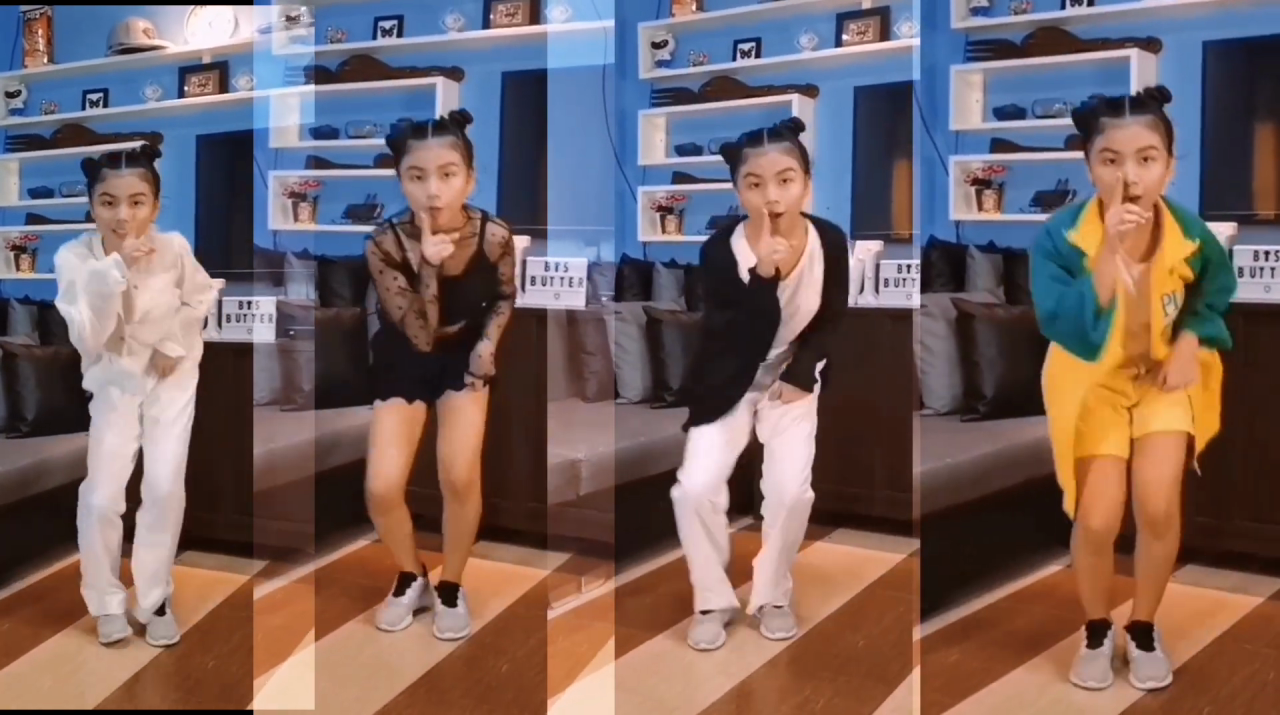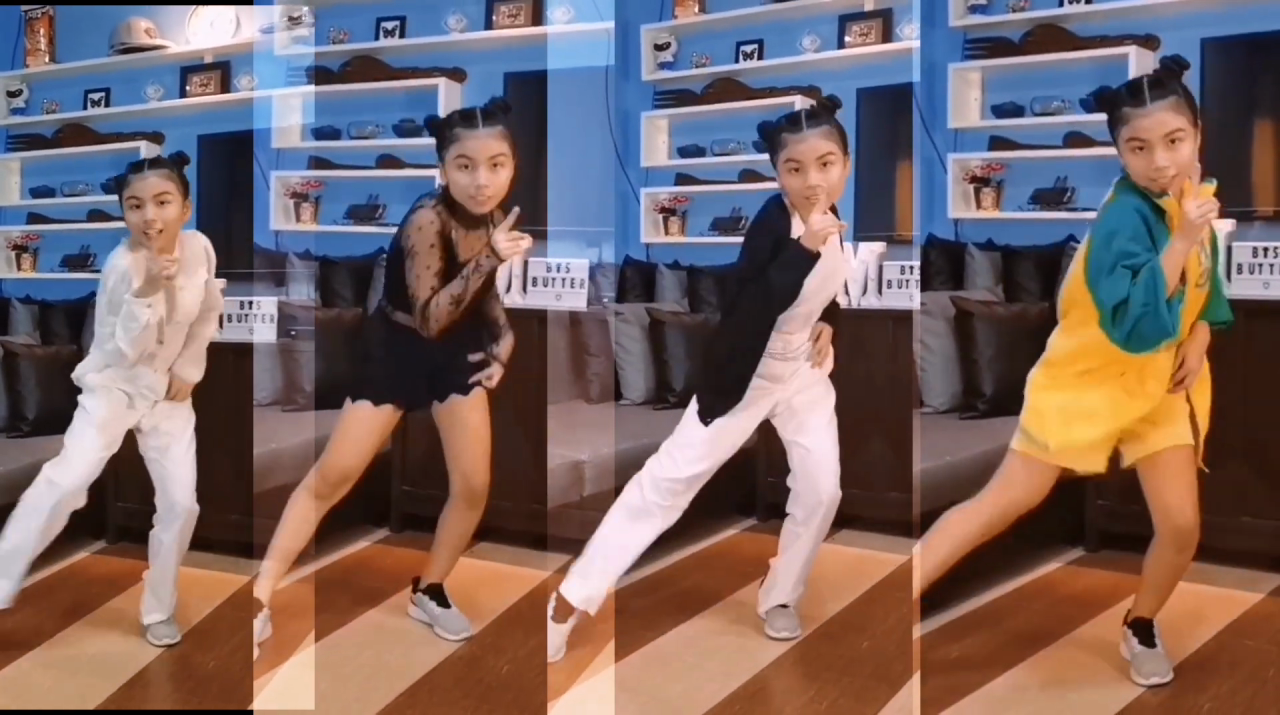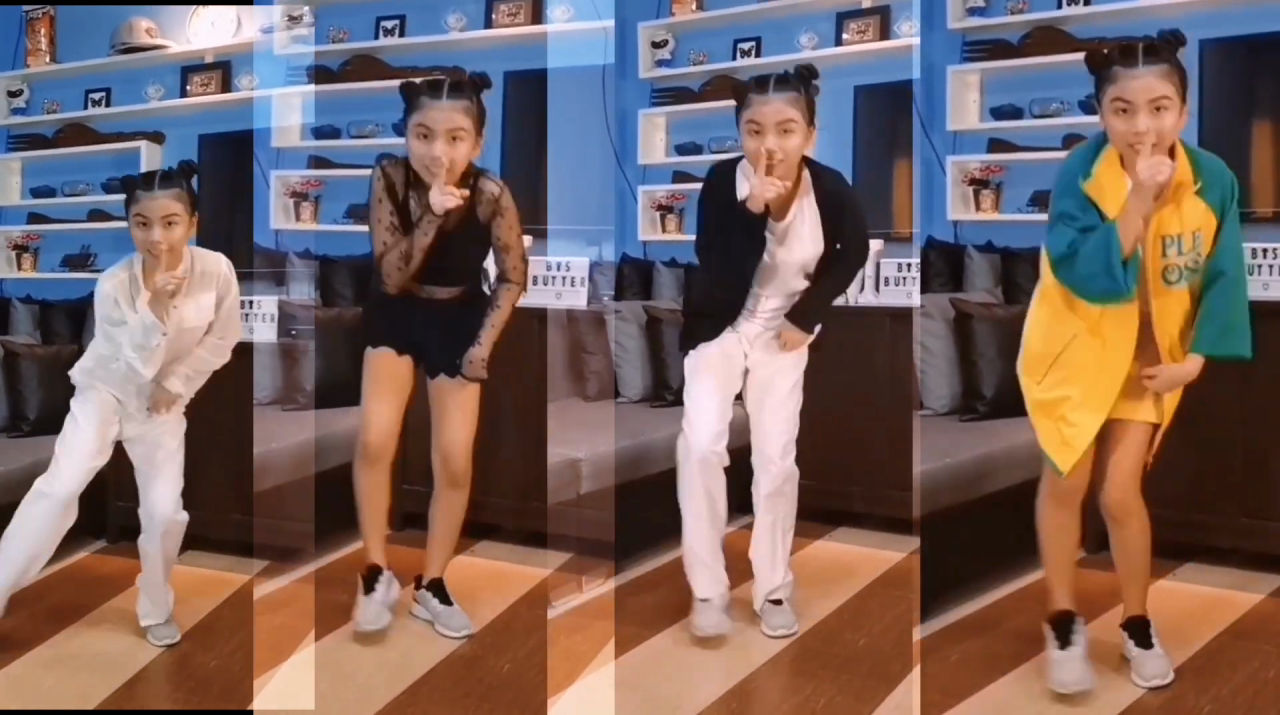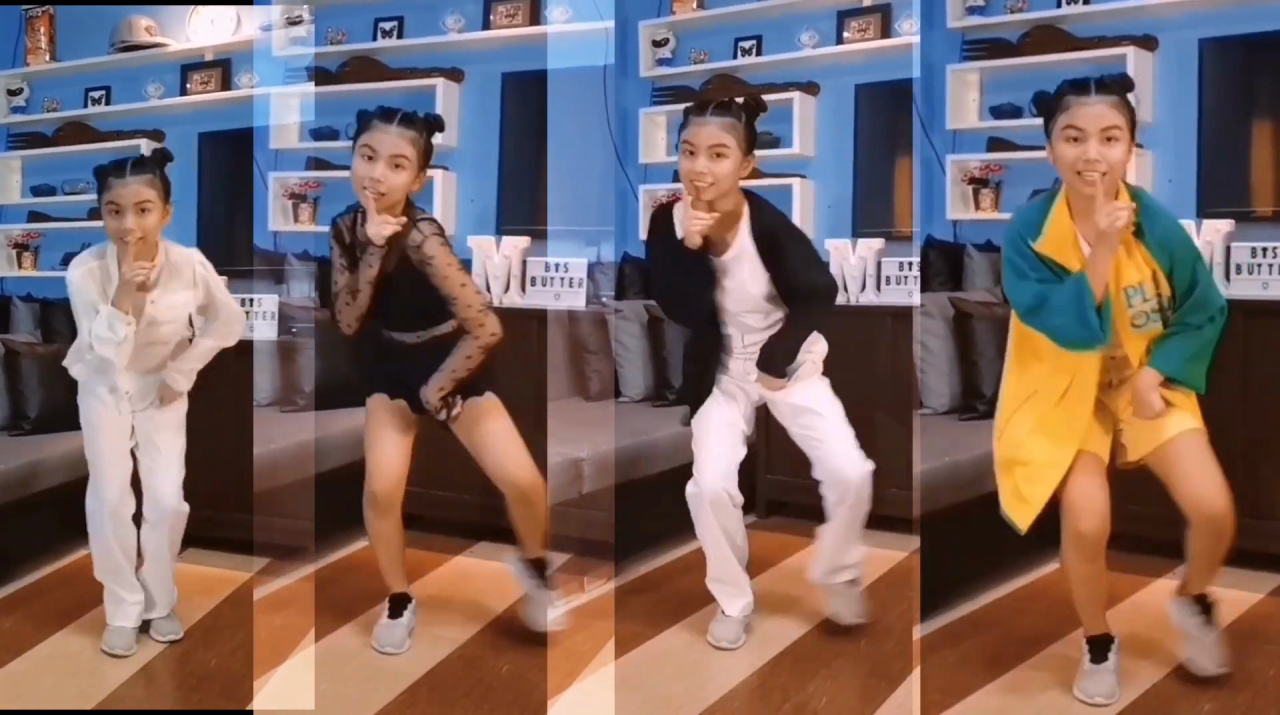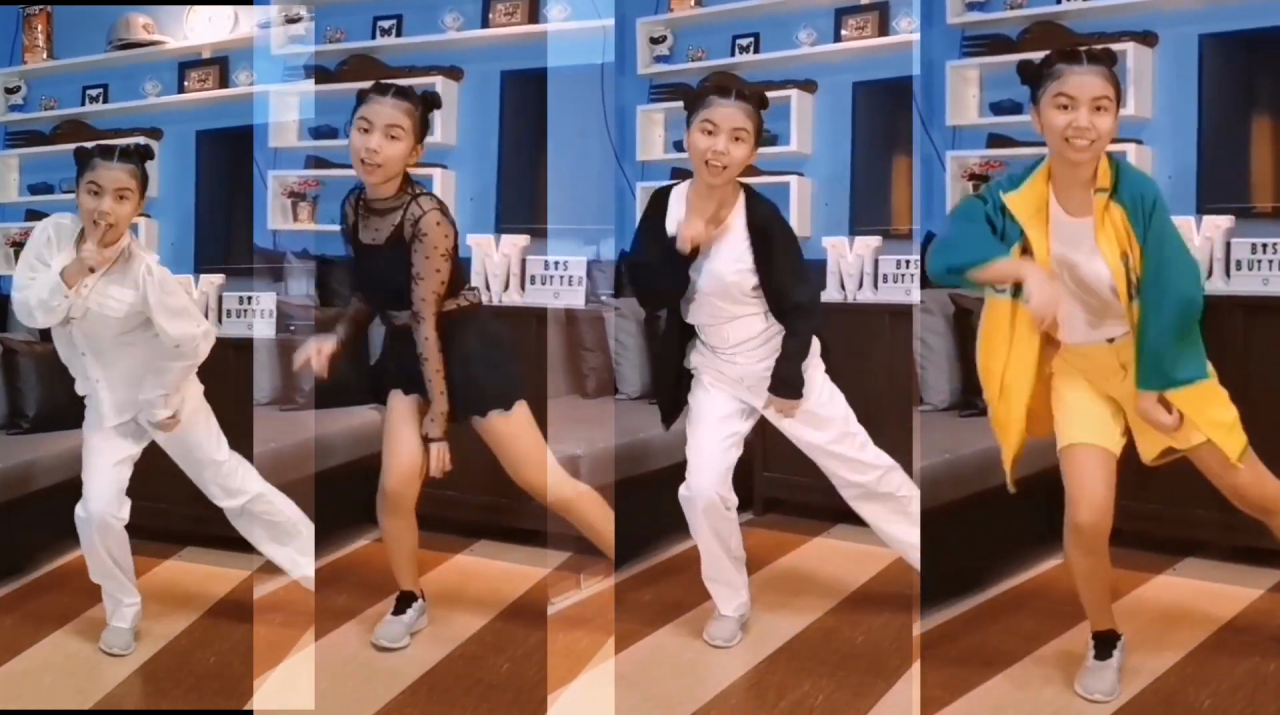
dt=0.4s
person 1, frame 1
left shoulder: (1186, 234)
right shoulder: (1062, 237)
left elbow: (1219, 285)
right elbow: (1063, 324)
left wrist: (1193, 341)
right wrist: (1109, 261)
left hip: (1165, 371)
right hip: (1093, 381)
left knee: (1158, 508)
right knee: (1098, 520)
left ankle: (1143, 630)
right ankle: (1097, 629)
person 1, frame 2
left shoulder: (1190, 192)
right shoulder: (1127, 220)
right elbow: (1135, 328)
left wrist: (1200, 334)
right wrist: (1181, 240)
left hip: (1162, 377)
right hip: (1090, 372)
left knee: (1182, 525)
right knee: (1002, 504)
left ankle: (1141, 626)
person 1, frame 3
left shoulder: (1210, 179)
right shoulder: (1081, 176)
left elbow: (1224, 275)
right elbow: (1085, 278)
left wrist: (1196, 355)
right wrist: (1137, 205)
left hip: (1156, 349)
right hip: (1077, 342)
left knee: (1120, 494)
right knee: (1066, 479)
left ankle: (1137, 624)
right ankle: (1063, 621)
person 1, frame 4
left shoulder: (1158, 227)
right shoulder: (1030, 228)
left elbow: (1203, 311)
right elbow: (1066, 325)
left wrist: (1157, 376)
right wrist: (1100, 248)
left hip: (1145, 379)
right hip: (1065, 386)
left knee: (1214, 509)
right knee: (1086, 525)
left ankle: (1193, 600)
right ankle: (1098, 644)
person 1, frame 5
left shoulder: (1138, 193)
right shoulder: (1013, 203)
left elbow: (1174, 295)
right elbow: (947, 258)
left wrist: (1155, 385)
right wrist: (1022, 273)
left hip: (1156, 363)
right hip: (1077, 371)
right knee: (1087, 520)
right ankle: (1104, 641)
person 2, frame 1
left shoulder: (827, 240)
right shoulder: (721, 253)
left elbow: (829, 316)
right elbow: (747, 340)
left wrist: (802, 374)
right wrist: (762, 274)
left hip: (792, 375)
right hip: (730, 379)
left knee: (790, 491)
right knee: (696, 488)
left ankle: (772, 596)
right ankle: (714, 601)
person 2, frame 2
left shoulder: (831, 219)
right shoulder: (773, 222)
right elbow: (752, 307)
left wrist: (825, 320)
right wrist: (805, 246)
left hip: (804, 369)
right hip: (747, 372)
left knee: (822, 489)
right knee: (673, 475)
left ankle: (780, 597)
right ankle: (573, 598)
person 2, frame 3
left shoulder: (828, 188)
right shoulder: (723, 184)
left elbow: (852, 254)
right elbow: (718, 272)
left wrist: (807, 316)
right wrist: (752, 211)
left hip: (782, 333)
right hip: (719, 328)
left knee: (775, 463)
right knee: (700, 446)
left ankle: (773, 587)
right ankle: (708, 588)
person 2, frame 4
left shoulder: (766, 222)
right shoulder: (670, 222)
left elbow: (819, 291)
right elbow: (681, 310)
left wrist: (781, 355)
right wrist: (689, 246)
left hip: (785, 362)
right hip: (721, 368)
left knee: (848, 472)
right knee: (709, 487)
left ankle: (838, 570)
right ankle: (734, 602)
person 2, frame 5
left shoulder: (761, 216)
right shoulder: (665, 205)
left elbow: (802, 302)
right elbow: (648, 295)
left wrist: (789, 380)
right wrist: (678, 246)
left hip: (782, 365)
right hip: (715, 374)
left knee: (863, 467)
right knee: (703, 490)
right ankle: (731, 603)
person 3, frame 1
left shoulder: (492, 234)
right shoulder: (386, 245)
left elbow: (505, 296)
right elbow: (420, 336)
left wrist: (489, 341)
right wrist: (429, 269)
left hip: (465, 355)
right hip: (404, 361)
left knee: (459, 479)
right knee: (382, 488)
left ankle: (451, 587)
right ankle: (411, 578)
person 3, frame 2
left shoulder: (492, 218)
right shoulder: (426, 221)
right elbow: (430, 317)
left wrist: (504, 333)
right wrist: (489, 263)
left hip: (458, 350)
right hip: (395, 348)
left knee: (474, 484)
right knee: (330, 479)
left ankle: (429, 590)
right ankle: (258, 601)
person 3, frame 3
left shoulder: (490, 194)
right shoulder: (389, 178)
left elbow: (512, 278)
right elbow: (390, 277)
left wrist: (483, 343)
right wrist: (430, 215)
left hip: (460, 322)
right hip: (396, 315)
left knee: (454, 465)
right knee: (374, 444)
left ankle: (430, 585)
right ankle: (375, 574)
person 3, frame 4
left shoulder: (424, 238)
right shoulder: (348, 226)
left elbow: (485, 329)
right elbow: (349, 322)
left wrist: (441, 384)
right wrist: (373, 248)
left hip: (448, 361)
right hip: (388, 362)
left knee: (521, 480)
right knee: (381, 490)
left ankle: (534, 563)
right ankle: (399, 600)
person 3, frame 5
left shoulder: (426, 215)
right shoulder: (354, 206)
left elbow: (430, 321)
left wrist: (438, 421)
right wrist: (334, 338)
left hip: (464, 347)
right hip: (405, 352)
left knee: (548, 484)
right knee: (394, 488)
right ankle: (409, 599)
person 4, frame 1
left shoulder: (174, 248)
right shoulder: (73, 258)
left elbow: (201, 296)
right elbow: (87, 338)
left wrist: (174, 345)
right wrist: (118, 267)
left hip: (171, 374)
right hip: (115, 381)
left knee: (163, 488)
right knee: (101, 496)
left ankle: (155, 599)
right ankle: (108, 604)
person 4, frame 2
left shoulder: (197, 248)
right shoulder: (123, 264)
right elbow: (121, 351)
left wrist: (189, 368)
right wrist: (146, 290)
left hip: (167, 393)
right hip: (111, 388)
left knee: (180, 504)
right knee: (64, 483)
left ankle: (159, 609)
person 4, frame 3
left shoulder: (217, 269)
right shoulder: (115, 283)
left elbow: (222, 337)
right elbow: (130, 366)
left wrist: (178, 384)
right wrist: (155, 304)
left hip: (161, 405)
right hip: (104, 392)
left knee: (165, 514)
right knee: (58, 490)
left ankle: (155, 610)
person 4, frame 4
left shoulder: (189, 264)
right shoulder: (86, 270)
left elbow: (228, 323)
right elbow: (102, 355)
left wrist: (178, 374)
right wrist: (125, 298)
left hip: (160, 390)
right hip: (103, 388)
left knee: (167, 501)
right knee: (110, 498)
left ankle: (160, 604)
right ankle: (123, 613)
person 4, frame 5
left shoulder: (143, 269)
right shoulder: (51, 234)
left elbow: (195, 336)
right elbow: (29, 310)
left wrist: (165, 403)
right wrist: (76, 270)
left hip: (165, 395)
right hip: (107, 402)
left knee: (234, 486)
right knee: (97, 511)
left ankle: (323, 568)
right ankle: (122, 613)
